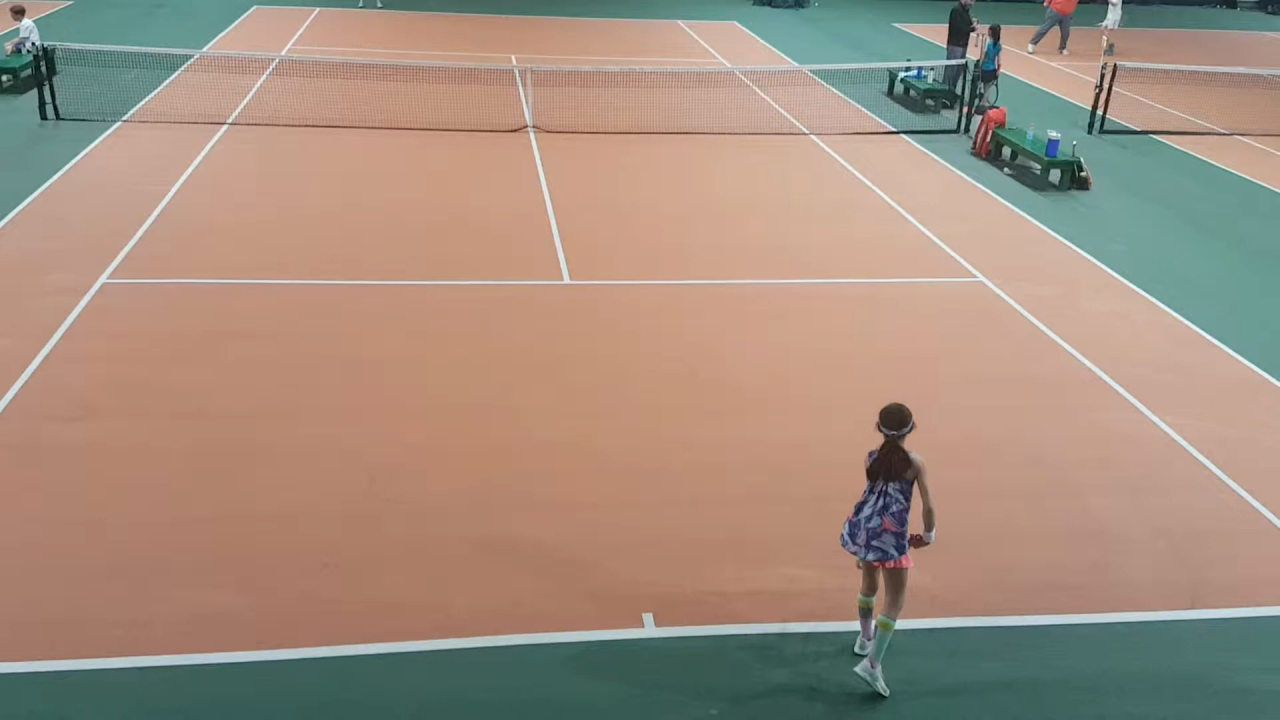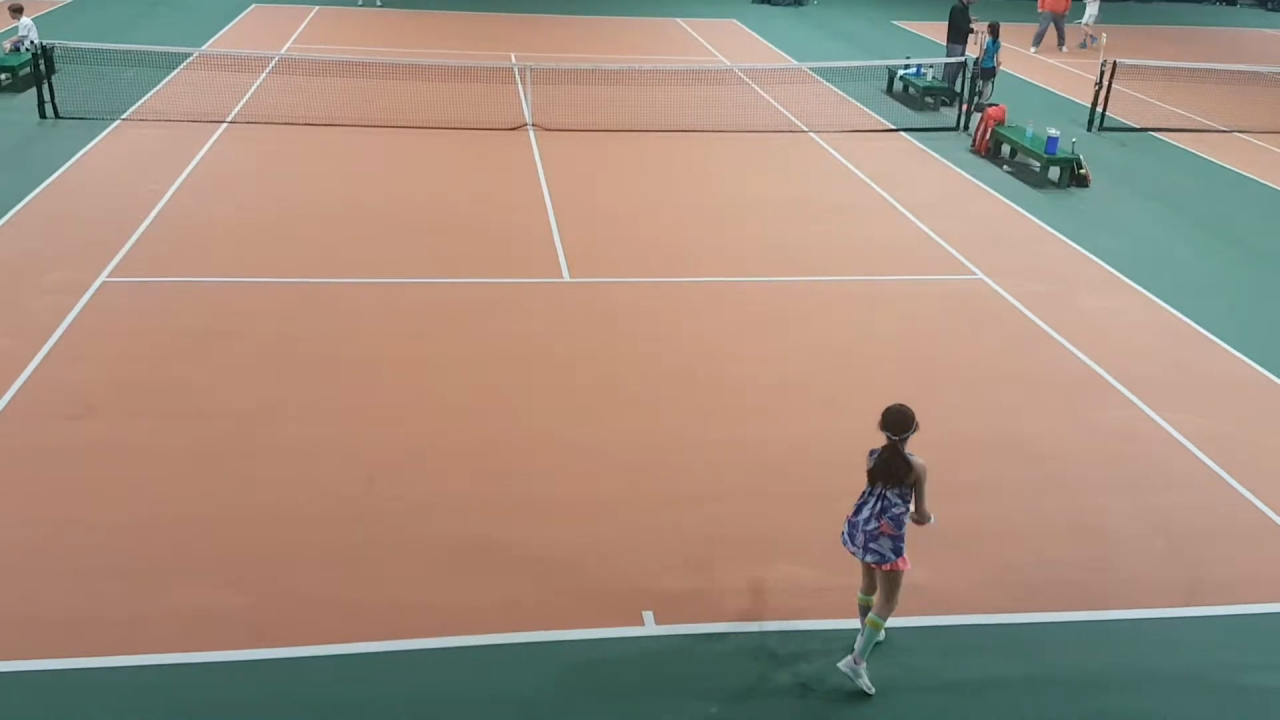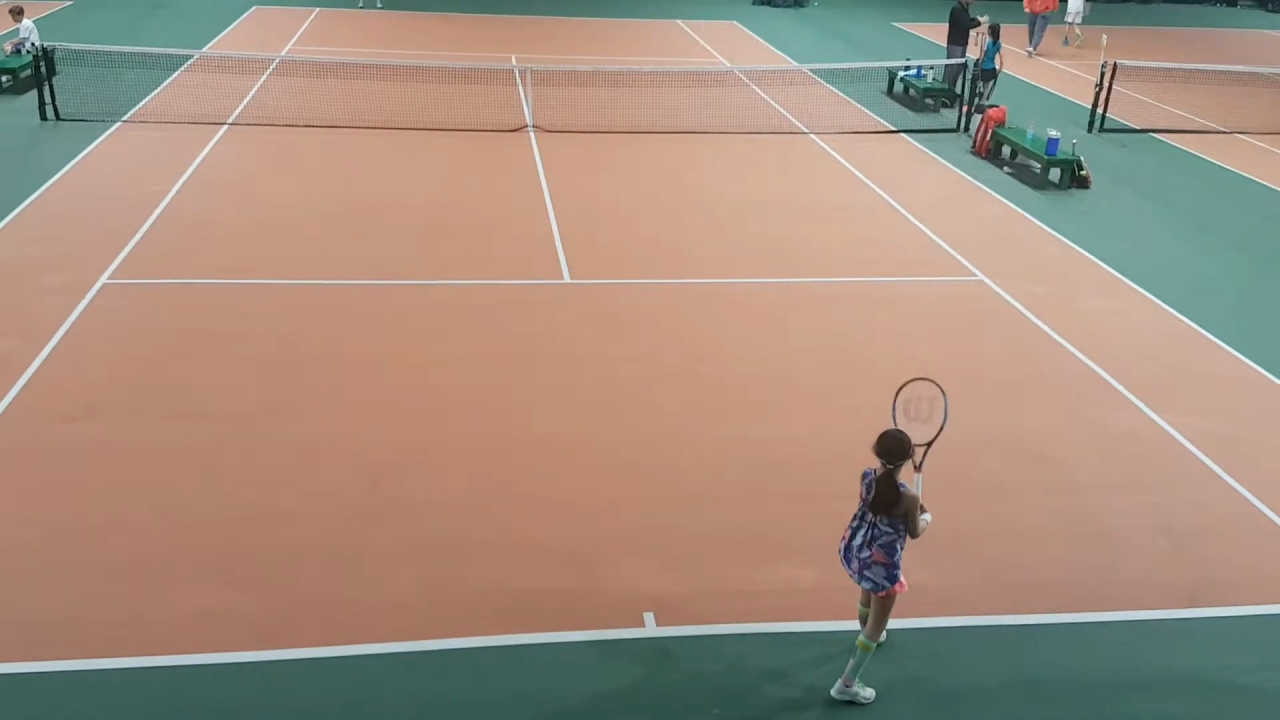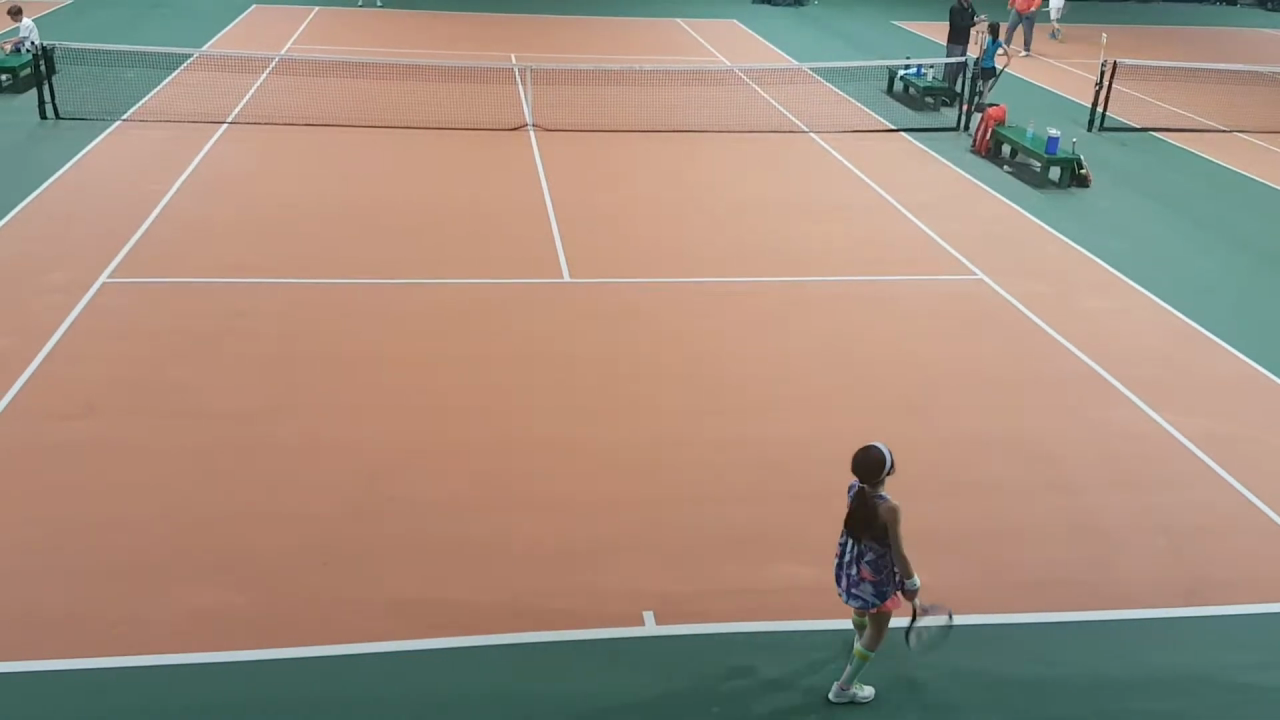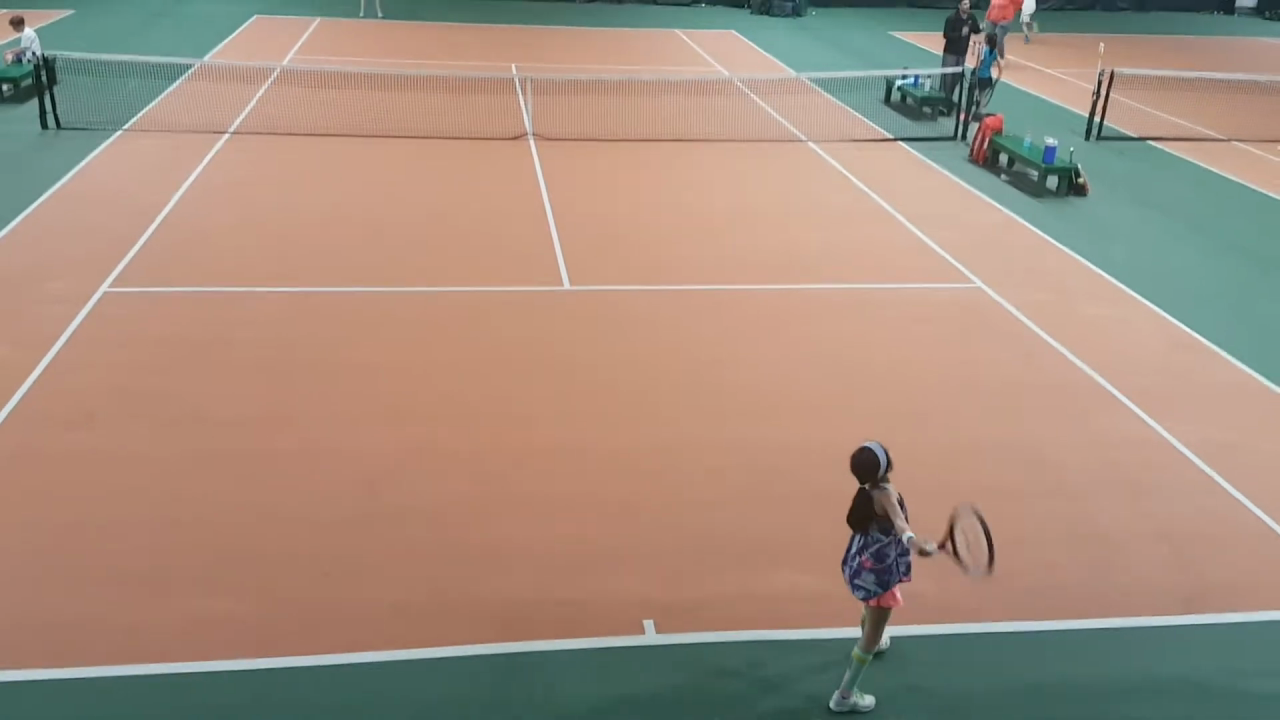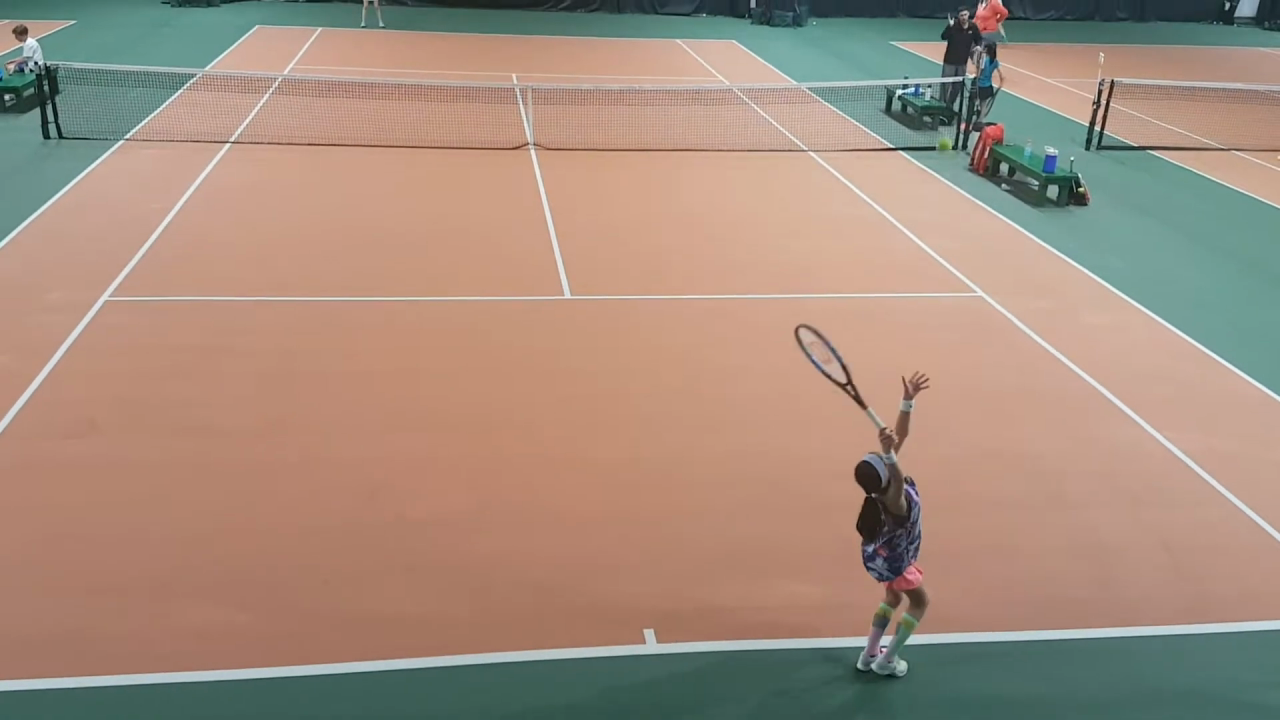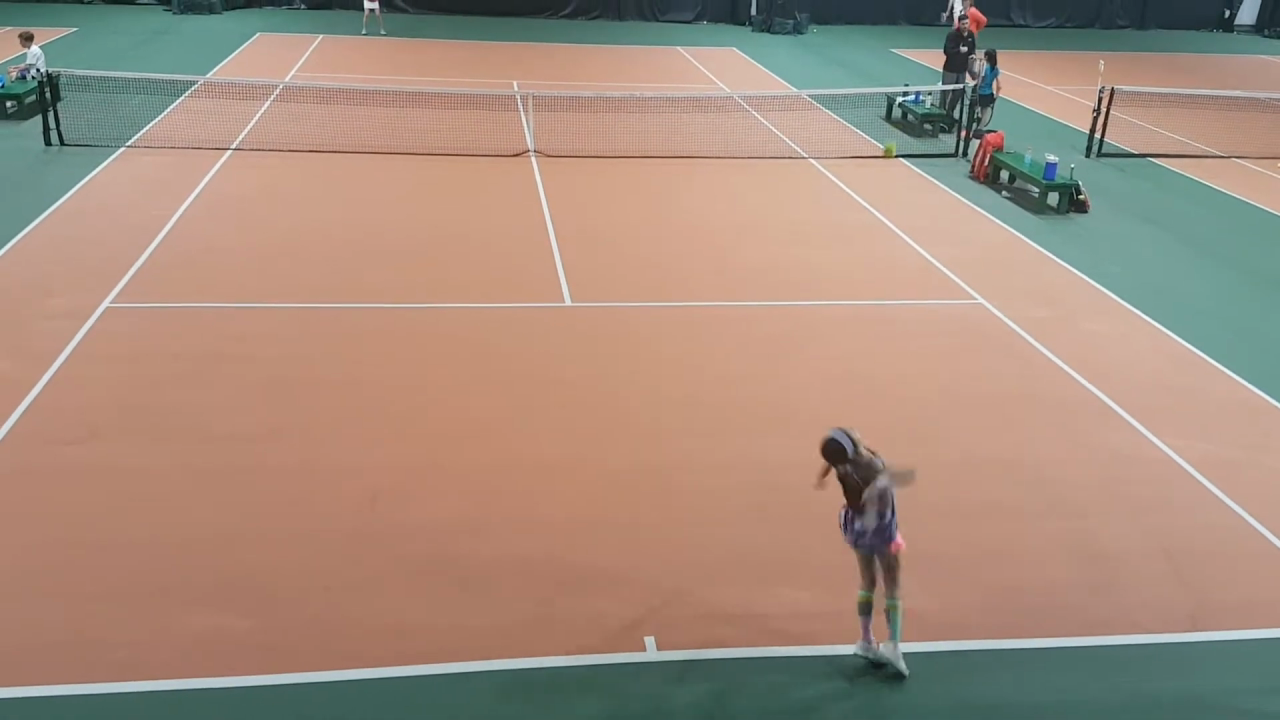
dt=0.5s
person 1, frame 1
left shoulder: (871, 459)
right shoulder: (915, 462)
right elbow: (928, 506)
right wrist: (929, 535)
left hip: (861, 526)
right hip: (888, 534)
left knee: (869, 583)
right knee: (894, 600)
left ankle: (866, 637)
right ankle: (872, 663)
person 1, frame 2
left shoulder: (873, 456)
right shoulder: (916, 466)
right elbow: (921, 511)
right wrist: (926, 519)
left hip: (859, 526)
right hip: (886, 535)
left knee: (869, 582)
right knee: (887, 601)
left ankle: (867, 633)
right ankle: (856, 660)
person 1, frame 3
left shoulder: (867, 477)
right shoulder: (909, 497)
right elbow: (914, 533)
right wrist: (926, 517)
left hip: (854, 548)
right hip: (881, 561)
left knee: (869, 593)
right knee: (878, 622)
left ankle: (868, 637)
right ankle: (847, 683)
person 1, frame 4
left shoulder: (854, 490)
right shoulder: (889, 509)
right elbow: (898, 554)
right wrist: (912, 583)
left hip: (849, 568)
right hip: (874, 577)
left knee: (861, 607)
right knee: (877, 633)
left ankle: (861, 638)
right ankle: (844, 687)
person 1, frame 5
left shoulder: (867, 491)
right shoulder: (885, 494)
right elbow: (899, 523)
right wrist: (915, 541)
left hip: (859, 564)
right hip: (878, 572)
left knee: (873, 608)
right knee: (874, 630)
left ankle: (871, 643)
right ankle: (845, 695)
person 1, frame 6
left shoulder: (886, 483)
right shoulder: (893, 498)
left elbow: (900, 434)
right elbow: (896, 476)
left wrist: (908, 399)
right wrist: (887, 453)
left hip: (884, 555)
right hip: (895, 562)
left knee: (892, 598)
right knee: (919, 603)
left ankle: (870, 653)
right ankle: (887, 659)
person 1, frame 7
left shoulder: (842, 464)
right shoulder: (867, 464)
left wrist: (823, 475)
left hip: (858, 529)
right hip: (878, 534)
left knee: (868, 583)
right knee: (893, 589)
left ankle: (866, 642)
right ankle: (893, 649)
